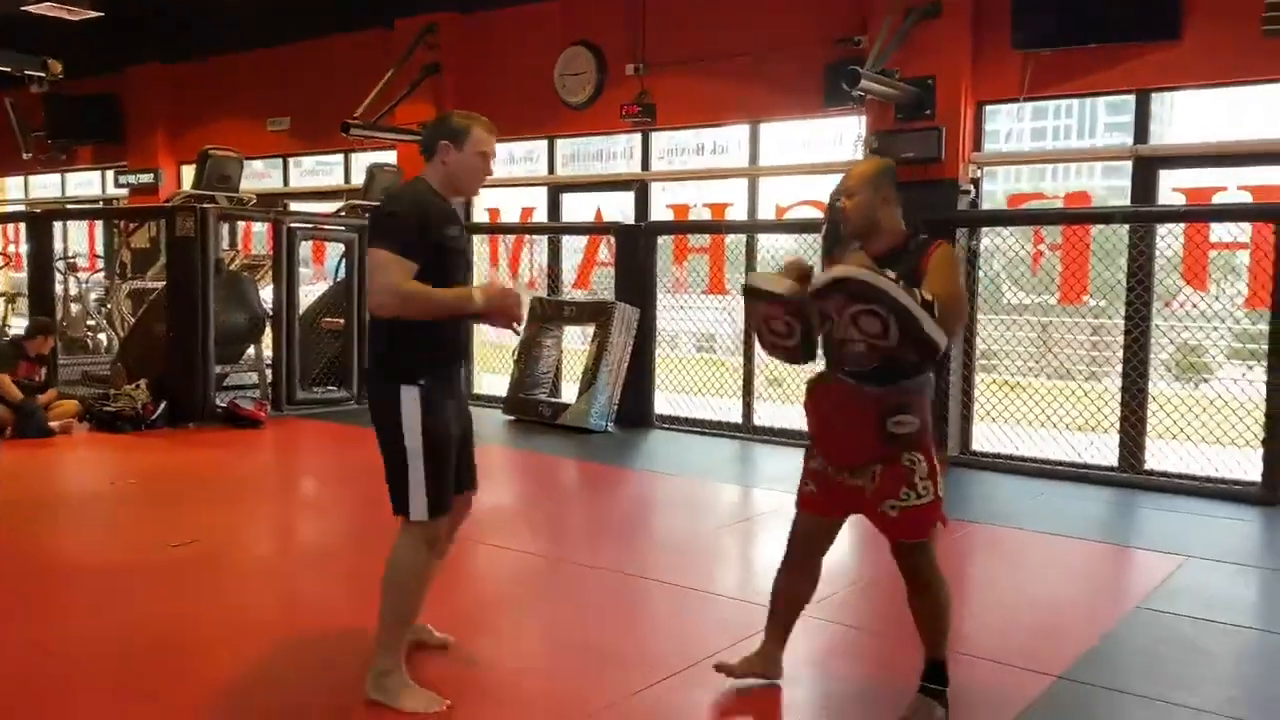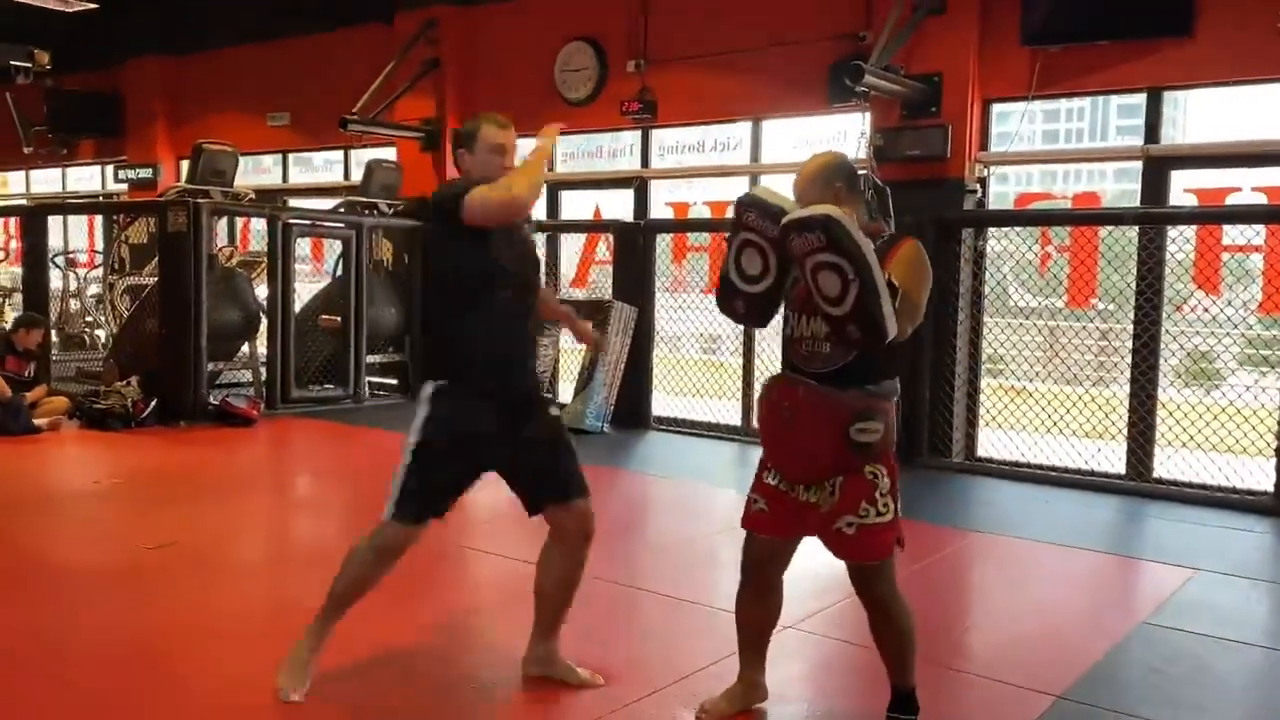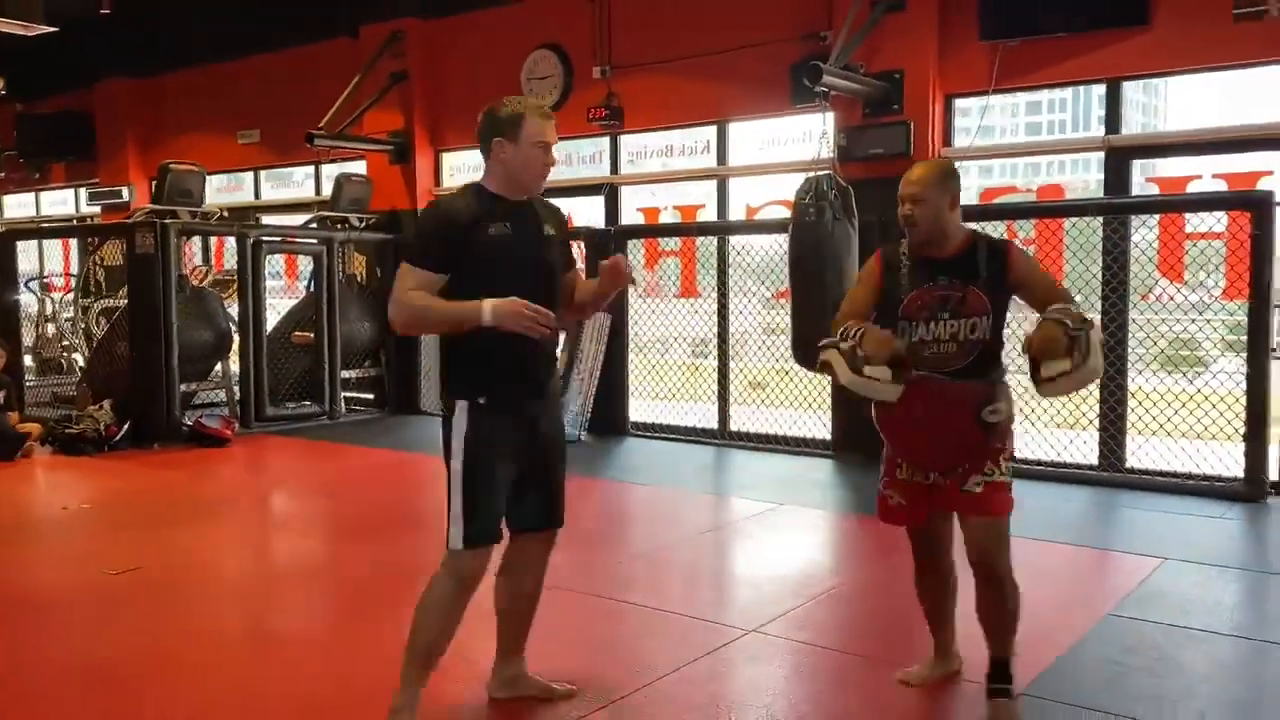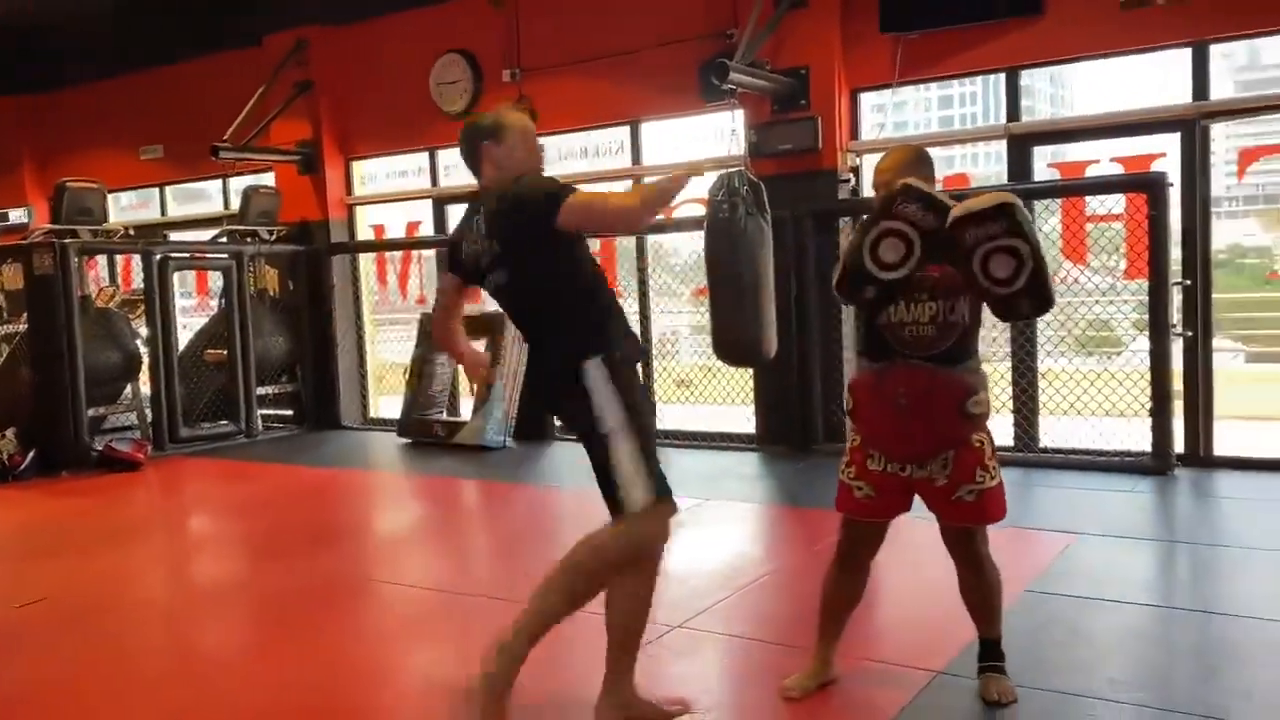
dt=1s
person 1, frame 1
left shoulder: (447, 213)
right shoulder: (408, 208)
right elbow: (385, 296)
left wrist: (489, 307)
right wrist: (475, 299)
left hip: (441, 382)
right hip: (407, 386)
left knee: (455, 504)
right knee: (425, 524)
left ankle: (403, 621)
person 1, frame 2
left shoulder: (512, 232)
right shoulder: (455, 201)
right elbow: (514, 201)
left wrist: (568, 317)
right wrist: (546, 148)
left hip: (518, 394)
right hip: (458, 393)
left knee: (576, 522)
right knee: (397, 534)
left ankle: (543, 650)
right ankle: (311, 642)
person 1, frame 3
left shoulder: (549, 219)
right shoulder: (451, 216)
left elbow: (571, 302)
right elbow: (402, 311)
left wrist: (605, 285)
right wrist: (488, 310)
left hip: (539, 404)
right hip: (480, 408)
left knee: (535, 538)
right knee: (467, 561)
person 1, frame 4
left shoulder: (475, 230)
right shoulder: (525, 192)
left elbow: (443, 316)
right elbow: (620, 215)
left wrist: (469, 355)
right wrist: (669, 183)
left hip: (566, 375)
right hip: (593, 369)
left knee: (648, 529)
right knee: (638, 530)
right ankle: (508, 657)
person 2, frame 1
left shoulder: (932, 257)
right shoulder: (840, 257)
left elbow: (945, 324)
left wrist: (878, 279)
left hip: (897, 436)
right hip: (836, 427)
left knee: (916, 558)
right knee: (803, 543)
right ankle: (769, 654)
person 2, frame 2
left shoulder: (901, 252)
right shoulder: (805, 247)
left elbow: (892, 326)
right elbow: (746, 308)
left wrist: (850, 248)
right wrist: (760, 240)
left hip: (857, 446)
right hip: (792, 436)
left knee: (875, 581)
right knee: (759, 562)
person 2, frame 3
left shoulder: (1001, 258)
right shoulder: (885, 265)
left elbow: (1065, 305)
right elbow: (838, 330)
left wrist: (1055, 324)
right wrist: (860, 342)
left hip: (978, 431)
right hip: (911, 432)
left knee: (989, 557)
right knee: (929, 552)
right ankle: (945, 653)
person 2, frame 4
right shoulder: (874, 235)
right elbow: (850, 288)
left hip: (953, 418)
right hip: (879, 417)
left knee: (969, 545)
right knee: (853, 545)
left ankle: (992, 659)
right ankle: (822, 661)
